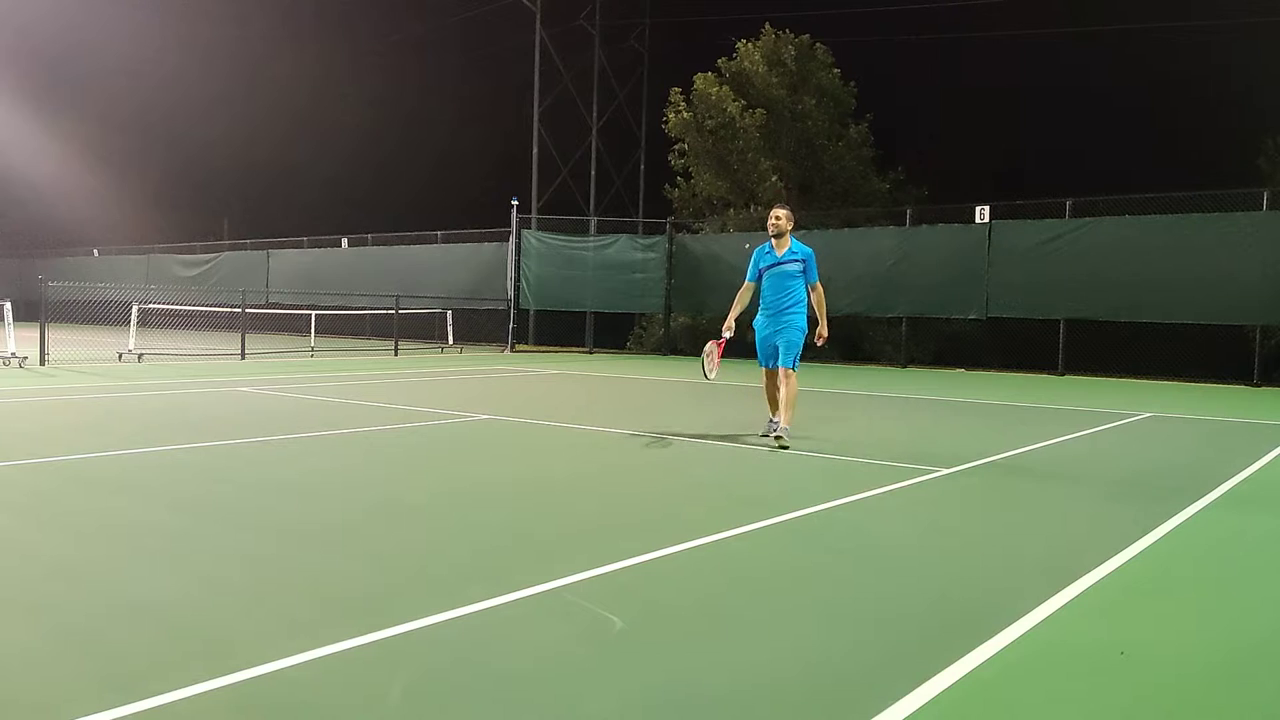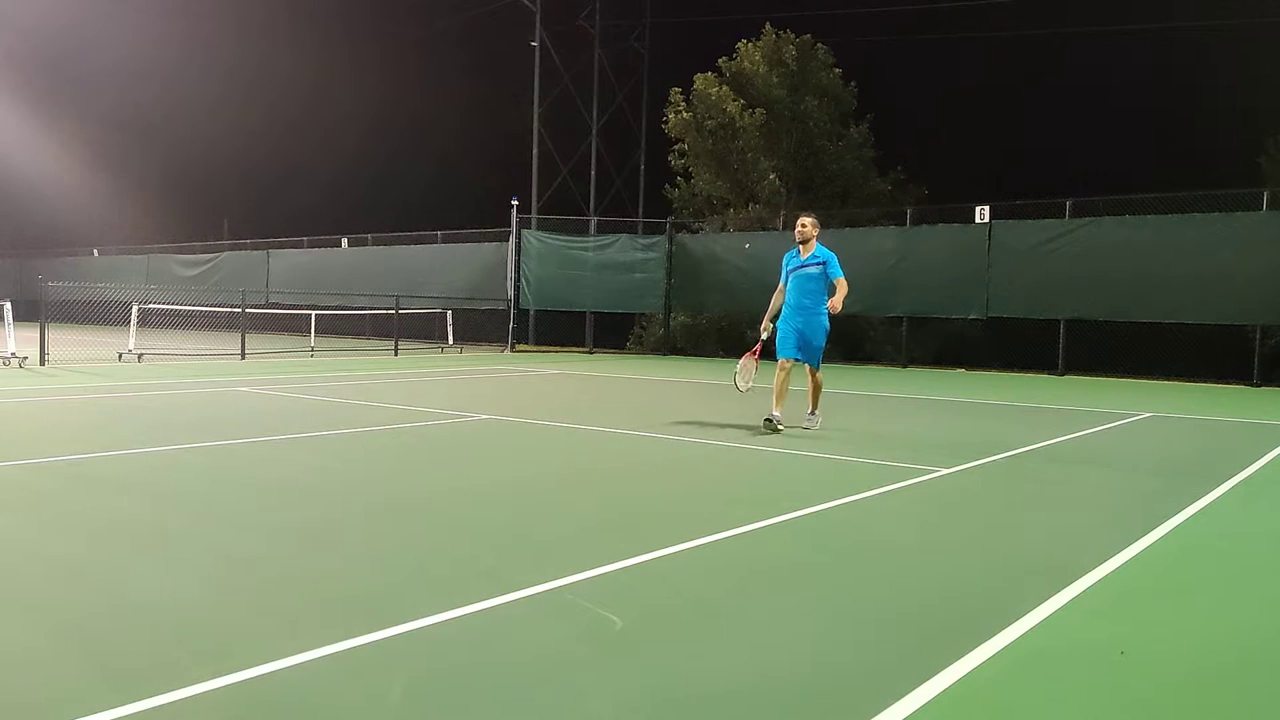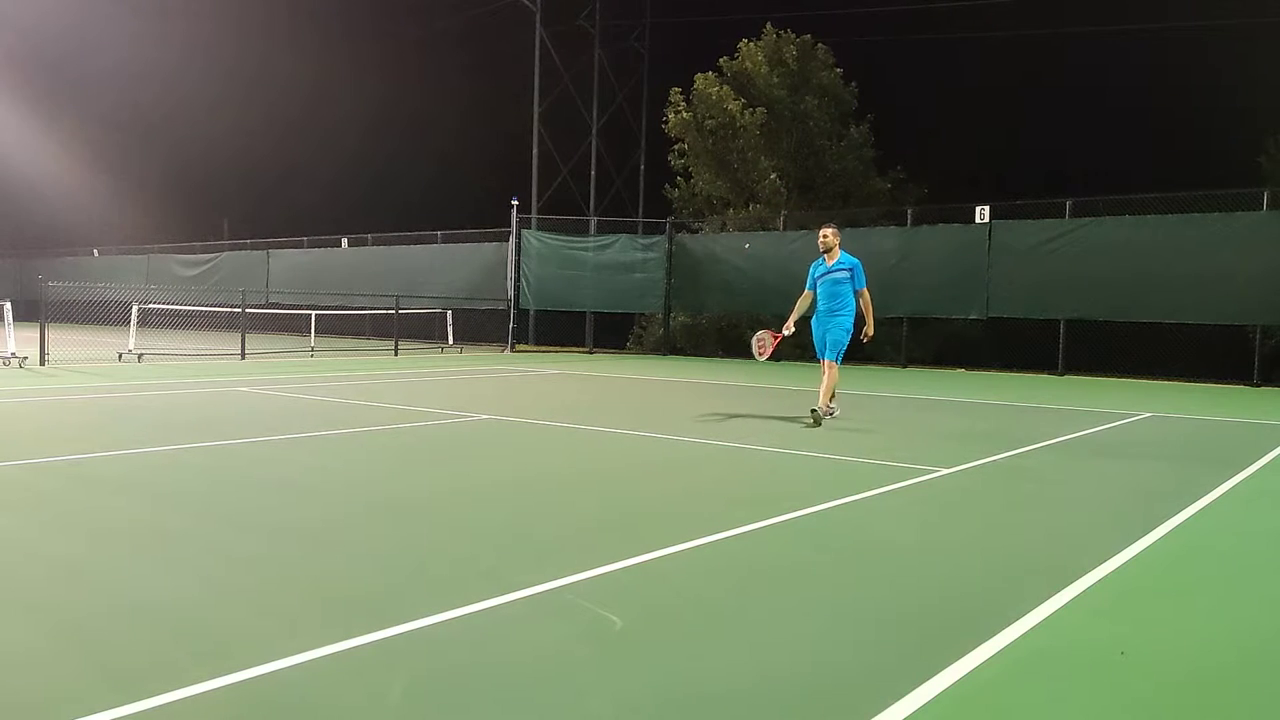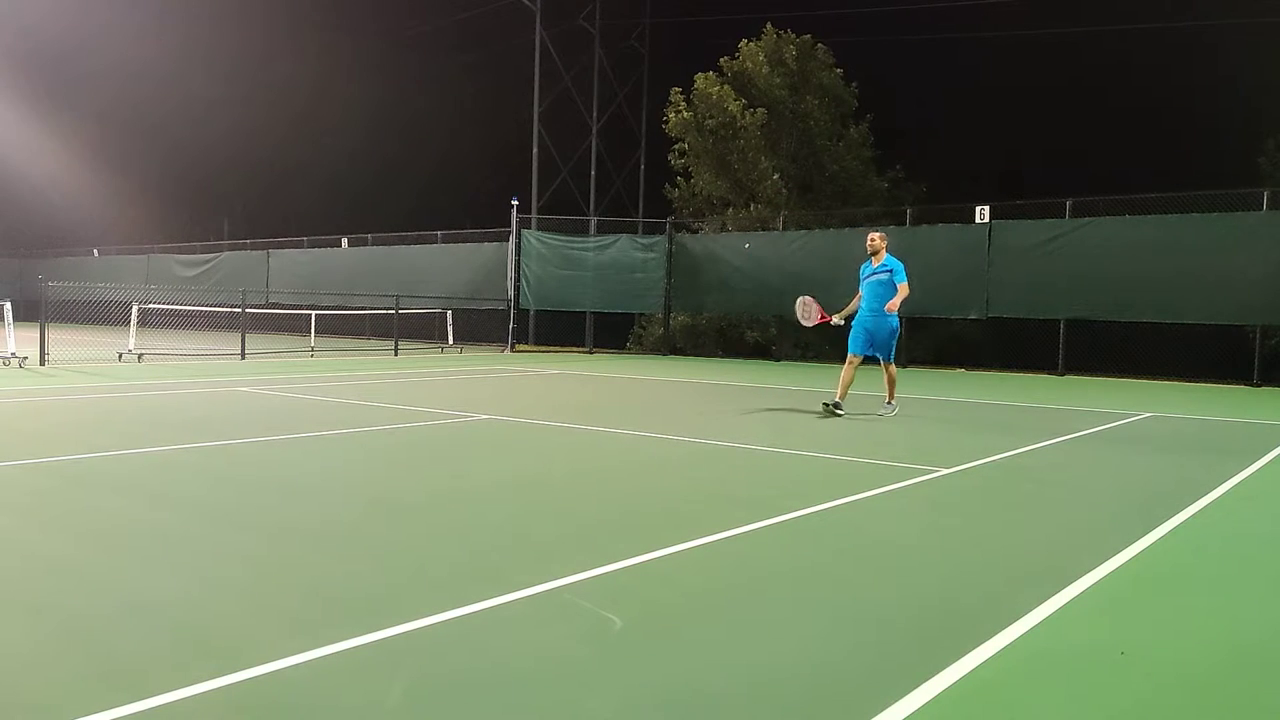
dt=0.5s
person 1, frame 1
left shoulder: (805, 253)
right shoulder: (759, 254)
left elbow: (815, 289)
right elbow: (747, 289)
left wrist: (823, 323)
right wrist: (731, 318)
left hip: (793, 322)
right hip: (765, 322)
left knee: (786, 371)
right knee: (769, 373)
left ankle: (784, 428)
right ankle: (775, 418)
person 1, frame 2
left shoulder: (826, 257)
right shoulder: (788, 258)
left elbow: (842, 284)
right elbow: (781, 291)
left wrist: (837, 299)
right wrist: (767, 319)
left hip: (815, 322)
right hip: (788, 320)
left knee: (812, 369)
right knee: (783, 365)
left ankle: (813, 413)
right ankle: (776, 415)
person 1, frame 3
left shoulder: (852, 264)
right shoulder: (816, 266)
left elbow: (863, 295)
right elbow: (807, 297)
left wrist: (870, 323)
right wrist: (791, 320)
left hip: (842, 322)
right hip: (819, 321)
left knee: (830, 363)
right knee: (826, 364)
left ankle: (821, 408)
right ankle: (830, 403)
person 1, frame 4
left shoulder: (895, 265)
right shoulder: (865, 268)
left elbow: (904, 288)
left wrist: (895, 301)
right wrist: (843, 313)
left hip: (886, 322)
right hip: (862, 320)
left knee: (886, 362)
right knee: (852, 359)
left ankle: (891, 402)
right ankle: (838, 402)
